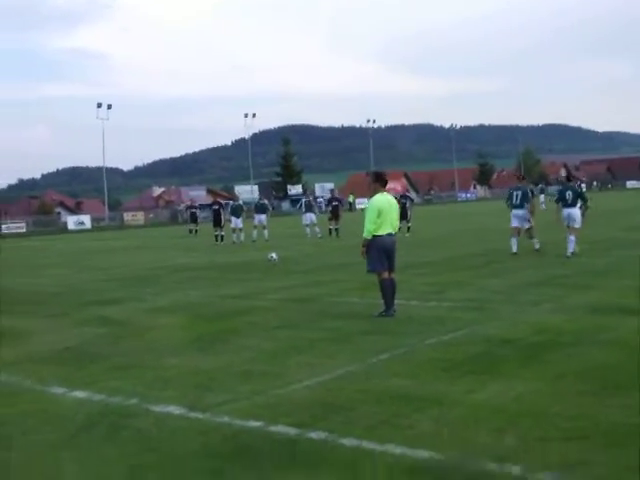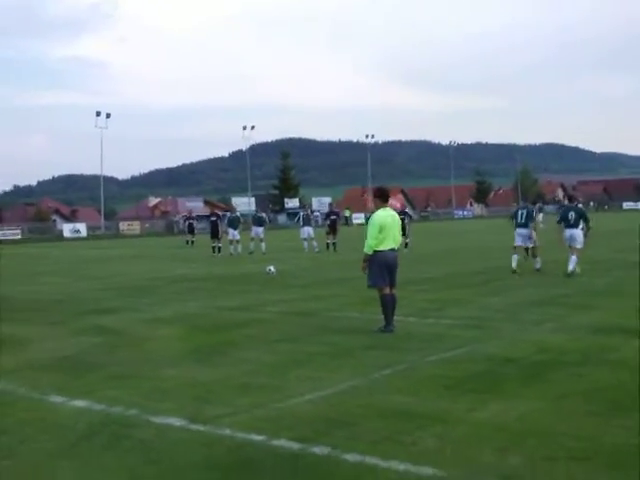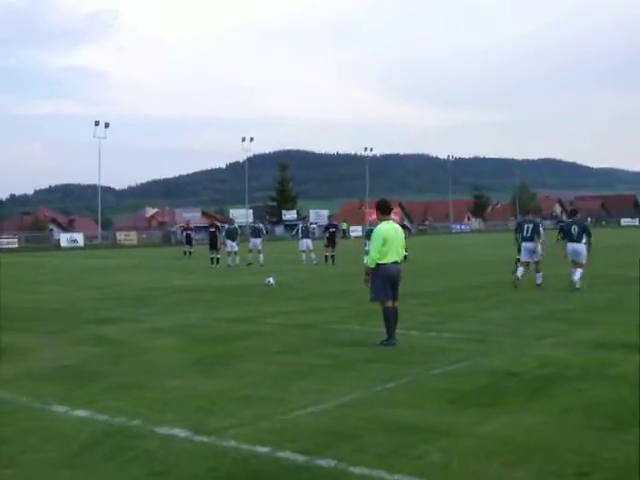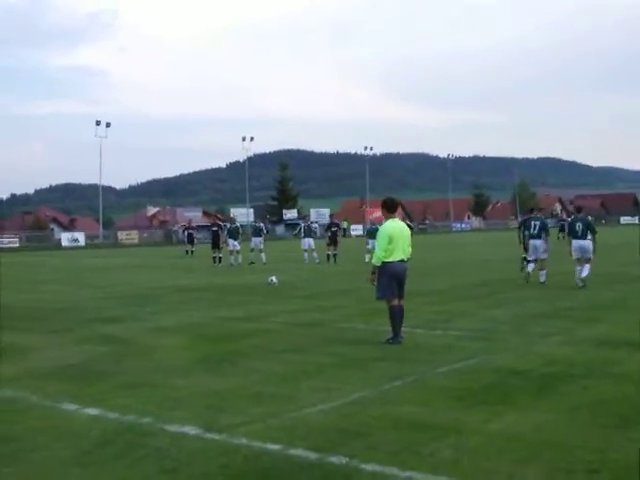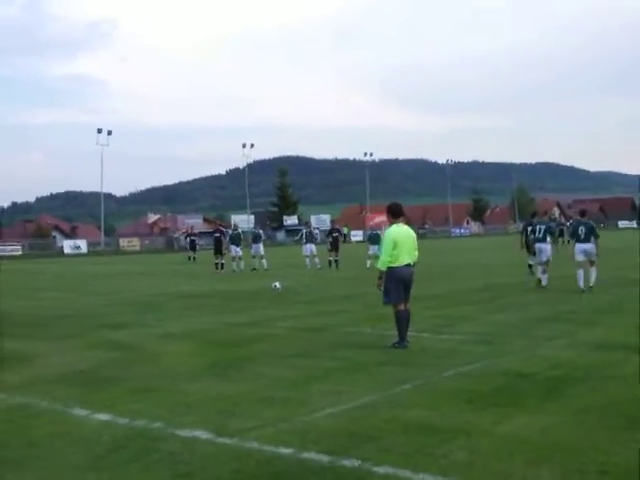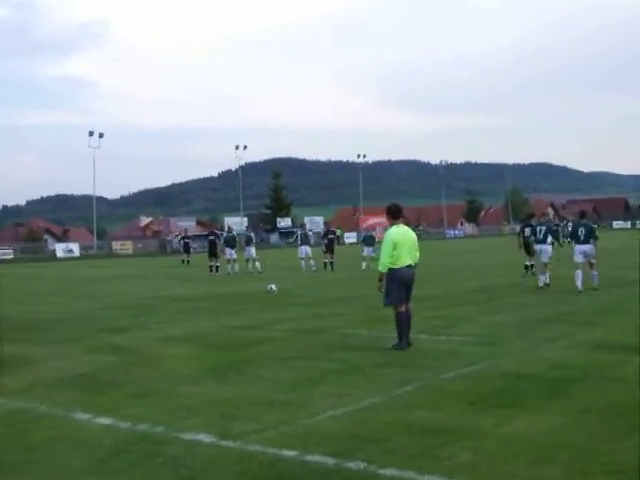
dt=0.1s
person 1, frame 1
left shoulder: (374, 201)
right shoulder: (392, 200)
left elbow: (370, 226)
right elbow: (396, 223)
left wrist: (364, 245)
left hip: (377, 239)
right hip: (390, 238)
left knee: (382, 274)
right knee: (390, 273)
left ankle: (388, 309)
right ankle: (391, 306)
person 1, frame 2
left shoulder: (376, 217)
right shoulder: (395, 216)
left elbow: (371, 242)
right elbow: (399, 238)
left wrist: (365, 260)
left hip: (379, 255)
right hip: (393, 254)
left knee: (383, 290)
right knee: (391, 289)
left ankle: (388, 324)
right ankle: (391, 322)
person 1, frame 3
left shoulder: (379, 230)
right shoulder: (399, 229)
left elbow: (374, 254)
right elbow: (402, 251)
left wrist: (367, 273)
left hip: (382, 268)
right hip: (396, 267)
left knee: (386, 303)
right knee: (393, 302)
left ankle: (390, 338)
right ankle: (392, 335)
person 1, frame 4
left shoulder: (385, 228)
right shoulder: (404, 227)
left elbow: (379, 253)
right elbow: (409, 249)
left wrist: (373, 272)
left hip: (388, 266)
right hip: (402, 265)
left knee: (392, 301)
right knee: (399, 300)
left ankle: (396, 336)
right ankle: (398, 333)
person 1, frame 5
left shoulder: (390, 233)
right shoulder: (410, 231)
left elbow: (385, 258)
right elbow: (415, 254)
left wrist: (380, 277)
left hip: (395, 271)
right hip: (408, 270)
left knee: (398, 306)
right knee: (405, 304)
left ankle: (402, 340)
right ankle: (403, 337)
person 1, frame 6
left shoulder: (390, 234)
right shoulder: (411, 232)
left elbow: (385, 259)
right elbow: (416, 255)
left wrist: (380, 279)
left hip: (396, 272)
right hip: (410, 271)
left knee: (399, 307)
right knee: (406, 305)
left ankle: (401, 342)
right ankle: (407, 338)
